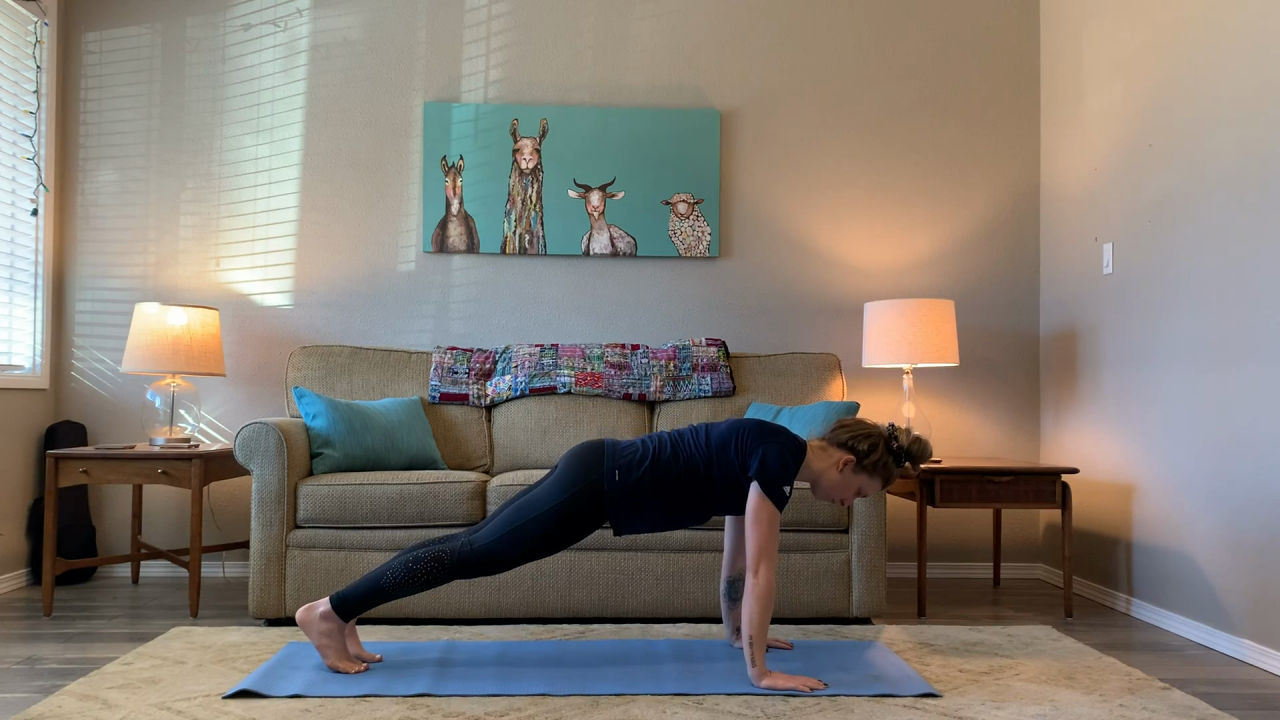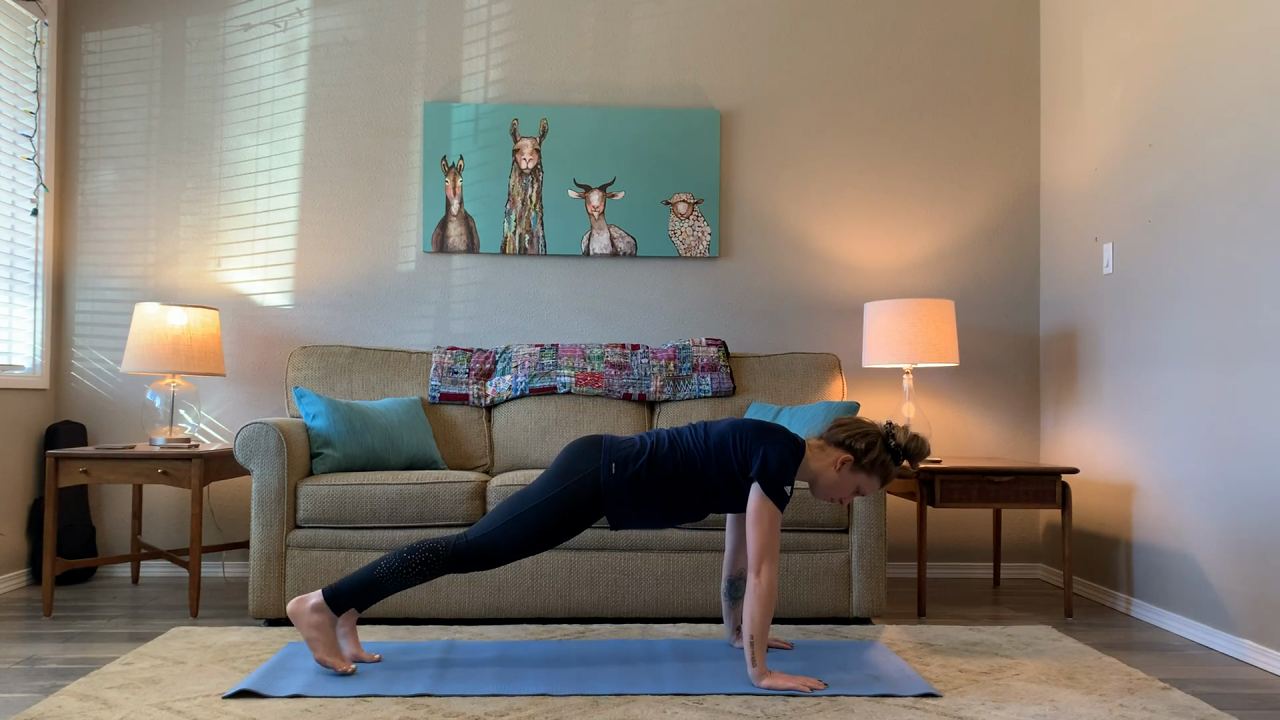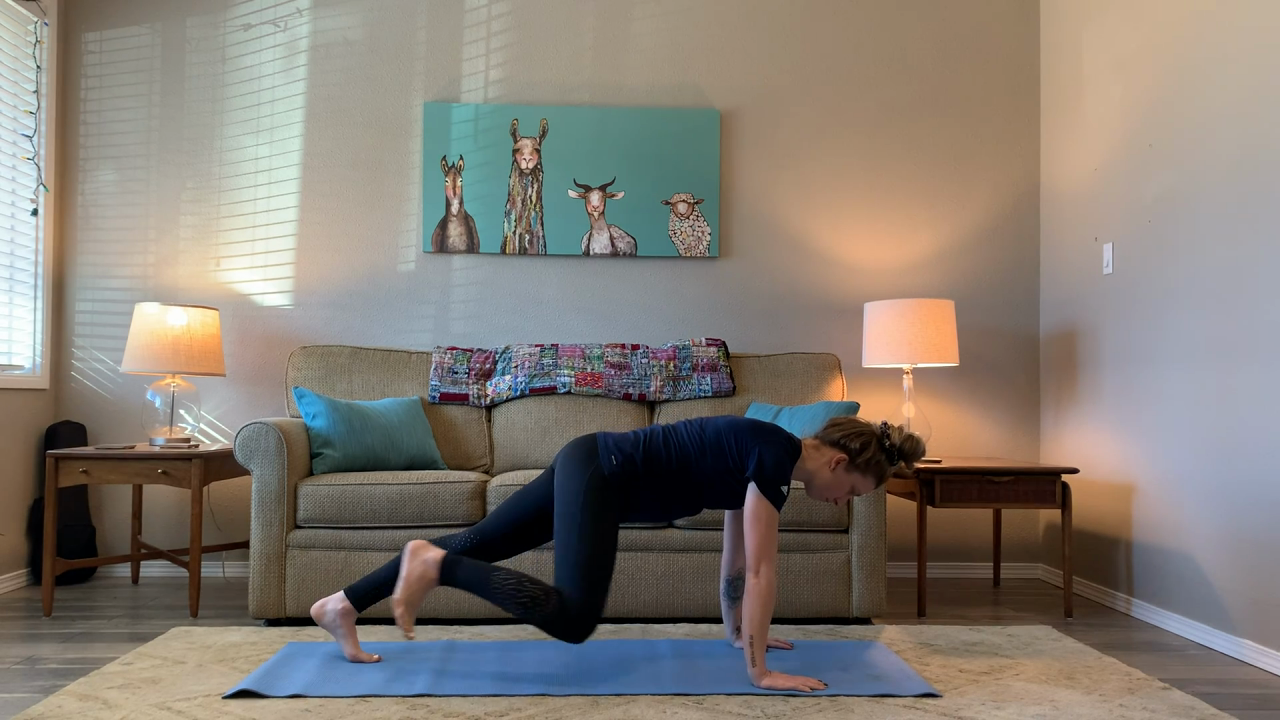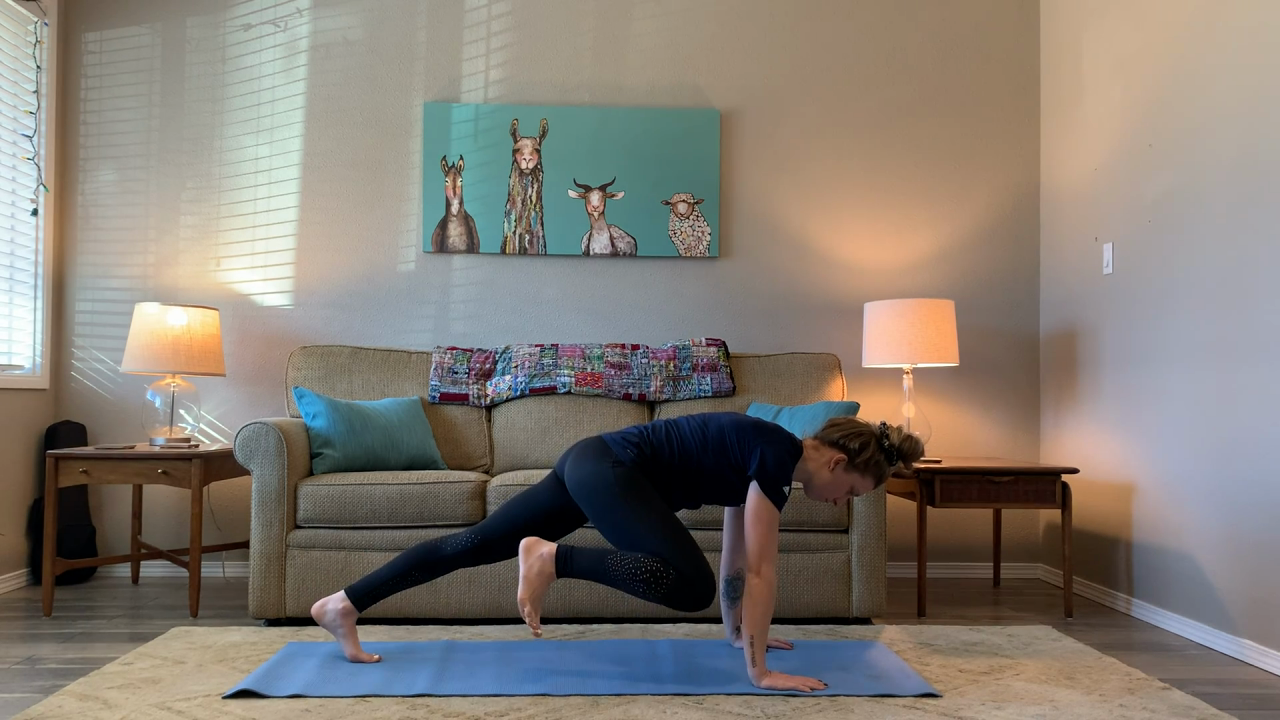
dt=0.7s
person 1, frame 1
left shoulder: (765, 458)
right shoulder: (780, 454)
left elbow: (736, 558)
right elbow: (759, 569)
left wrist: (737, 631)
right wrist: (759, 669)
left hip: (597, 474)
right hip: (596, 485)
left knee: (471, 542)
right knee: (471, 555)
left ankle: (344, 610)
right ankle: (329, 612)
person 1, frame 2
left shoulder: (766, 457)
right shoulder: (780, 455)
left elbow: (738, 557)
right elbow: (762, 570)
left wrist: (737, 631)
right wrist: (760, 670)
left hip: (599, 470)
right hip: (596, 477)
left knee: (474, 541)
right knee: (471, 550)
left ankle: (346, 610)
right ankle: (320, 604)
person 1, frame 3
left shoulder: (761, 458)
right shoulder: (776, 455)
left elbow: (735, 558)
right elbow: (759, 570)
left wrist: (737, 631)
right wrist: (759, 670)
left hip: (588, 466)
right hip: (598, 472)
left knee: (474, 542)
right knee: (573, 619)
left ankle: (343, 605)
right ankle: (432, 566)
person 1, frame 4
left shoulder: (761, 456)
right shoulder: (779, 455)
left elbow: (736, 556)
right elbow: (759, 569)
left wrist: (739, 631)
right wrist: (759, 668)
left hip: (591, 466)
right hip: (606, 467)
left knee: (472, 544)
right knee: (690, 584)
left ankle: (341, 604)
right ankle: (552, 558)
